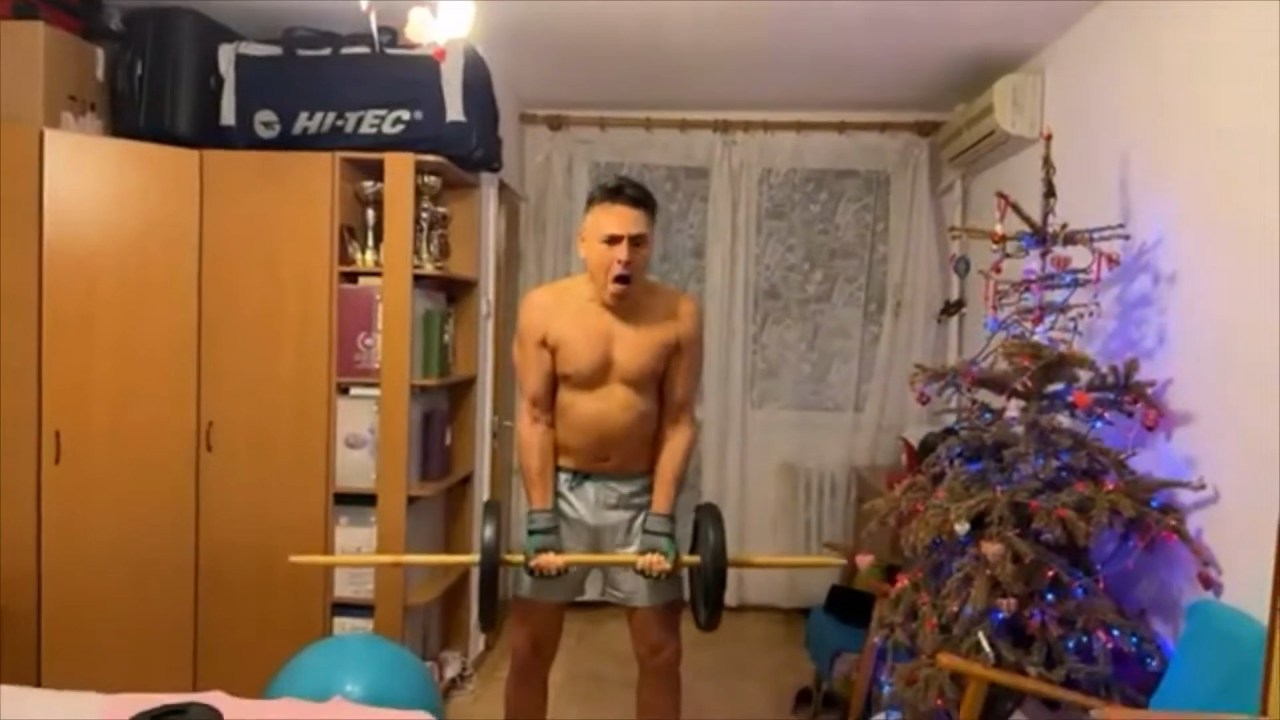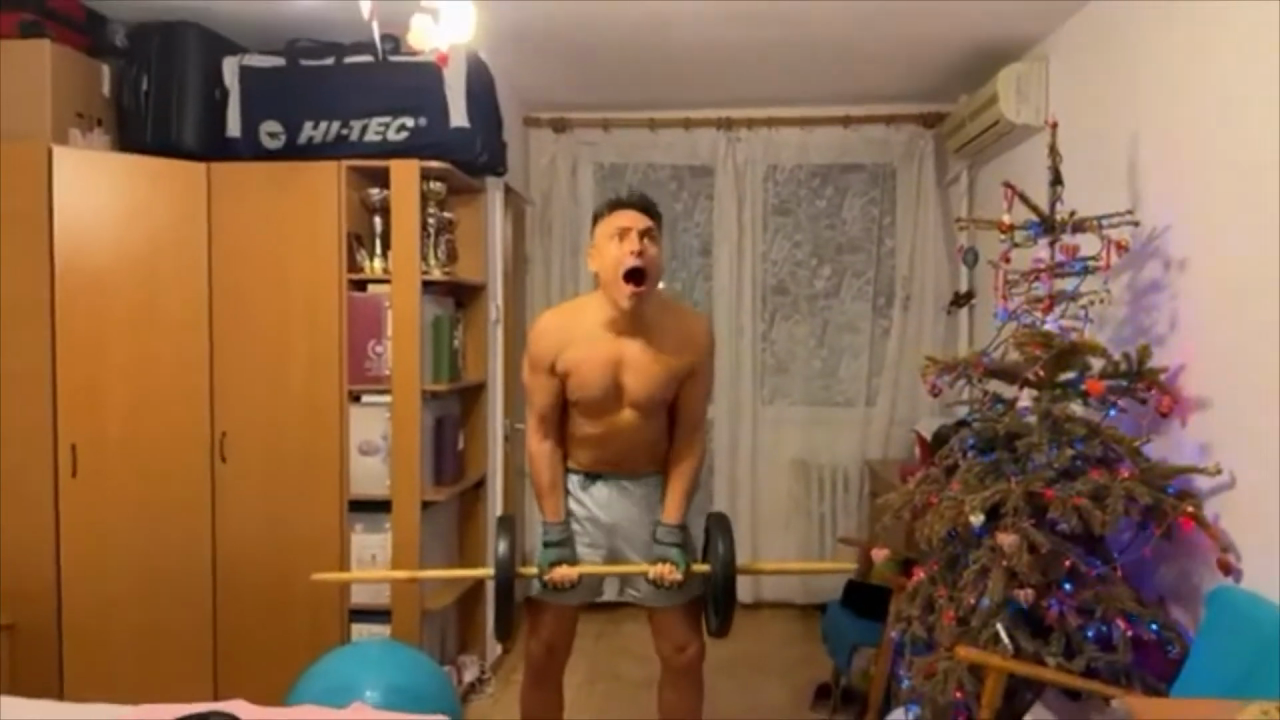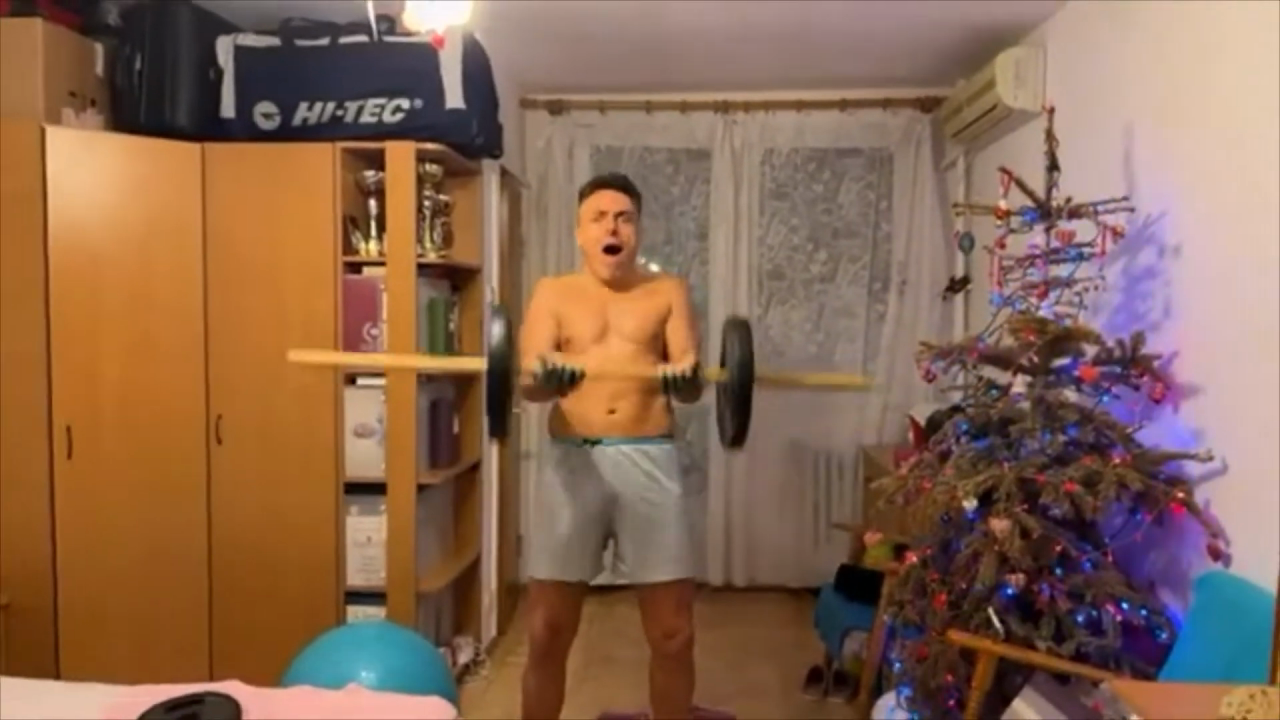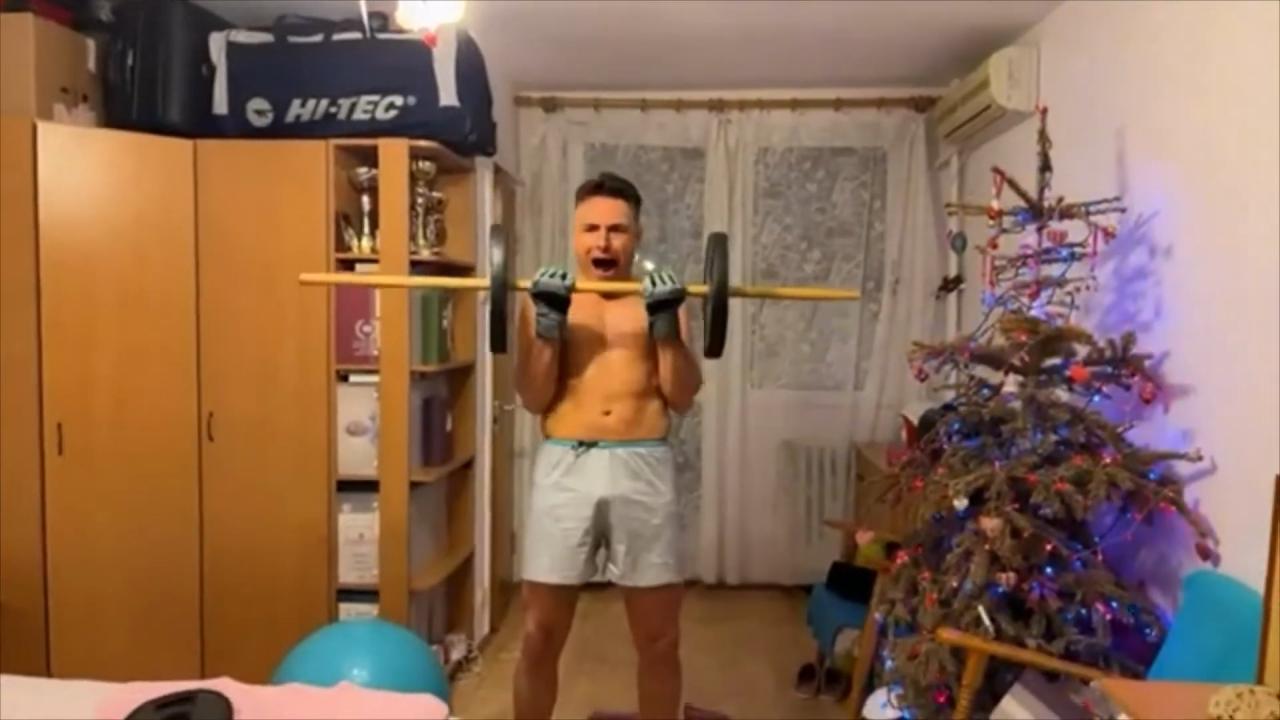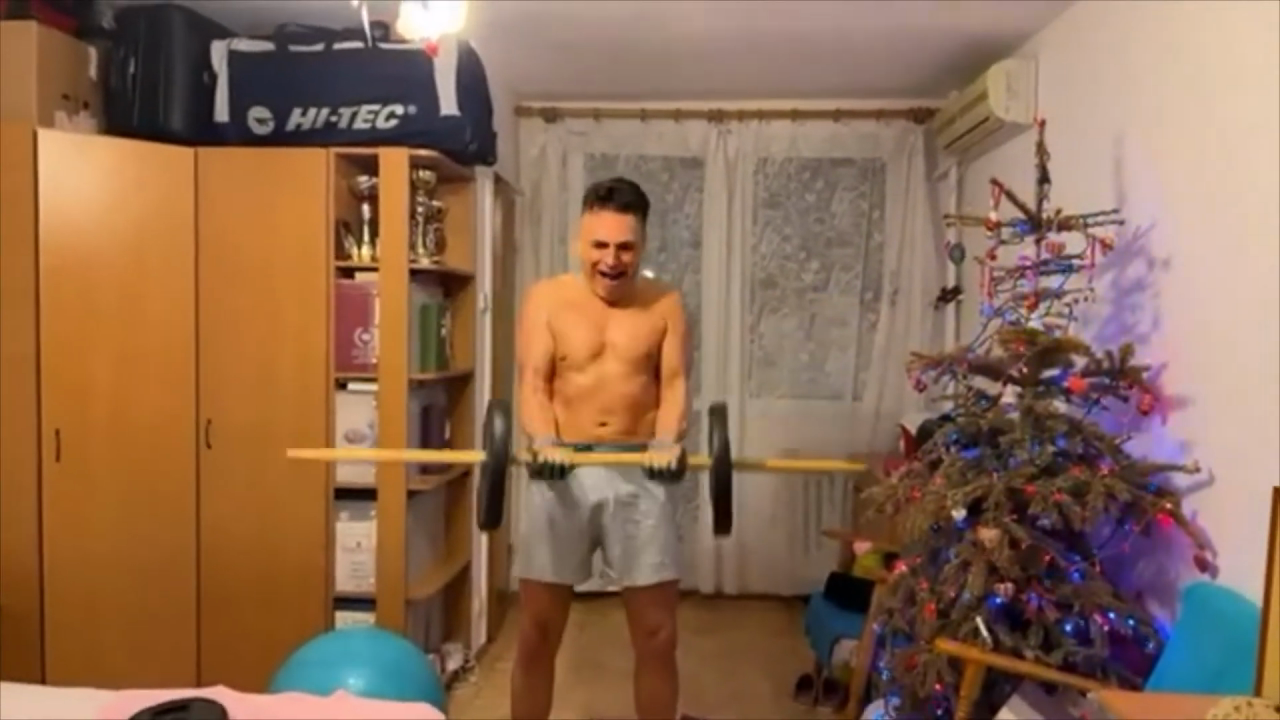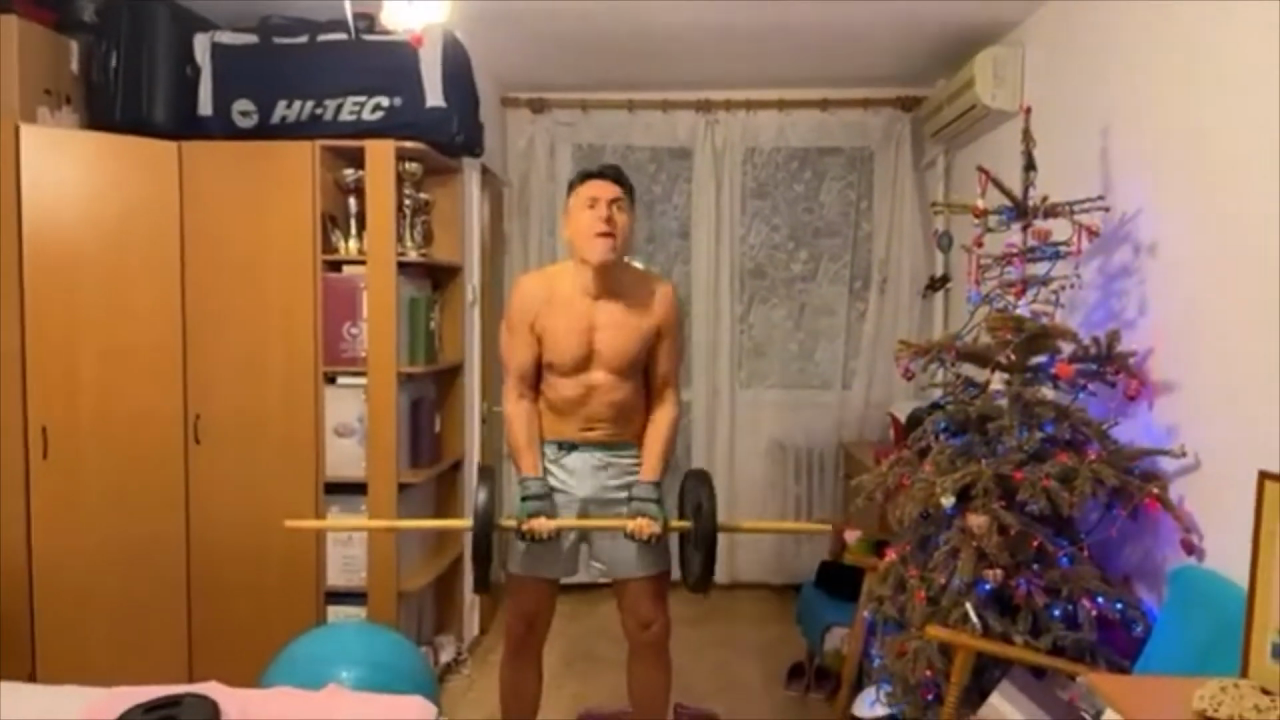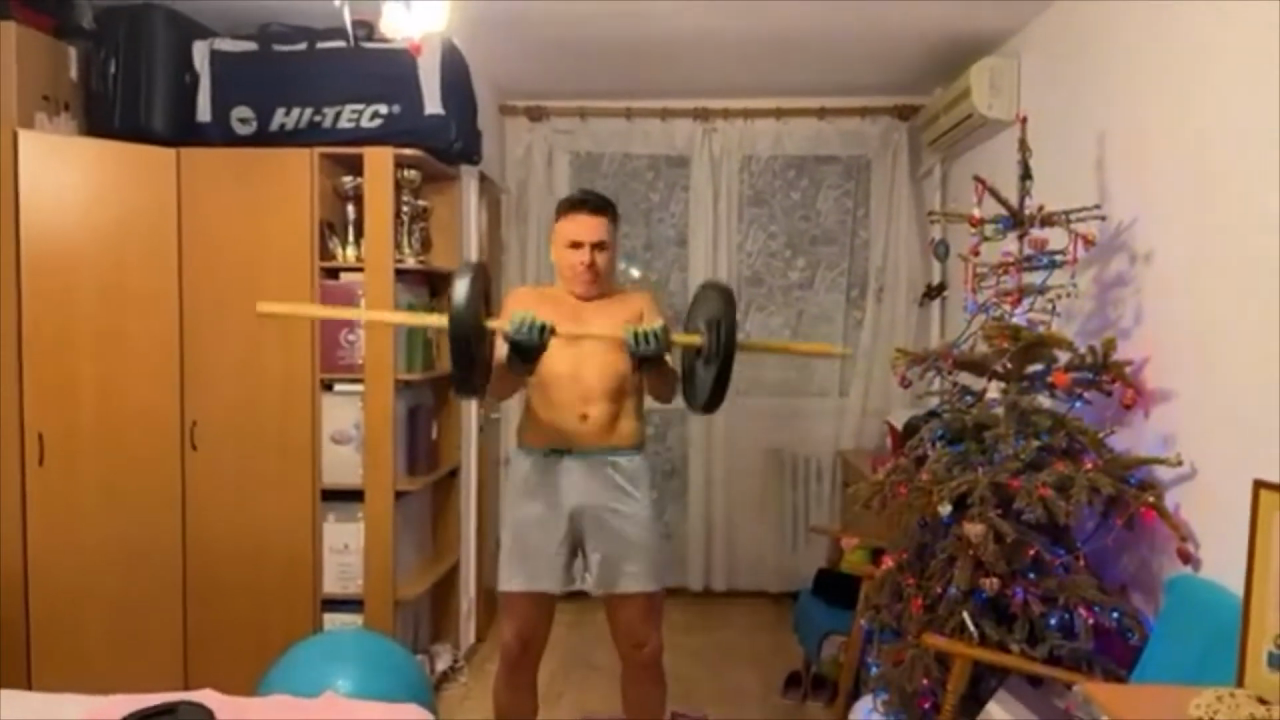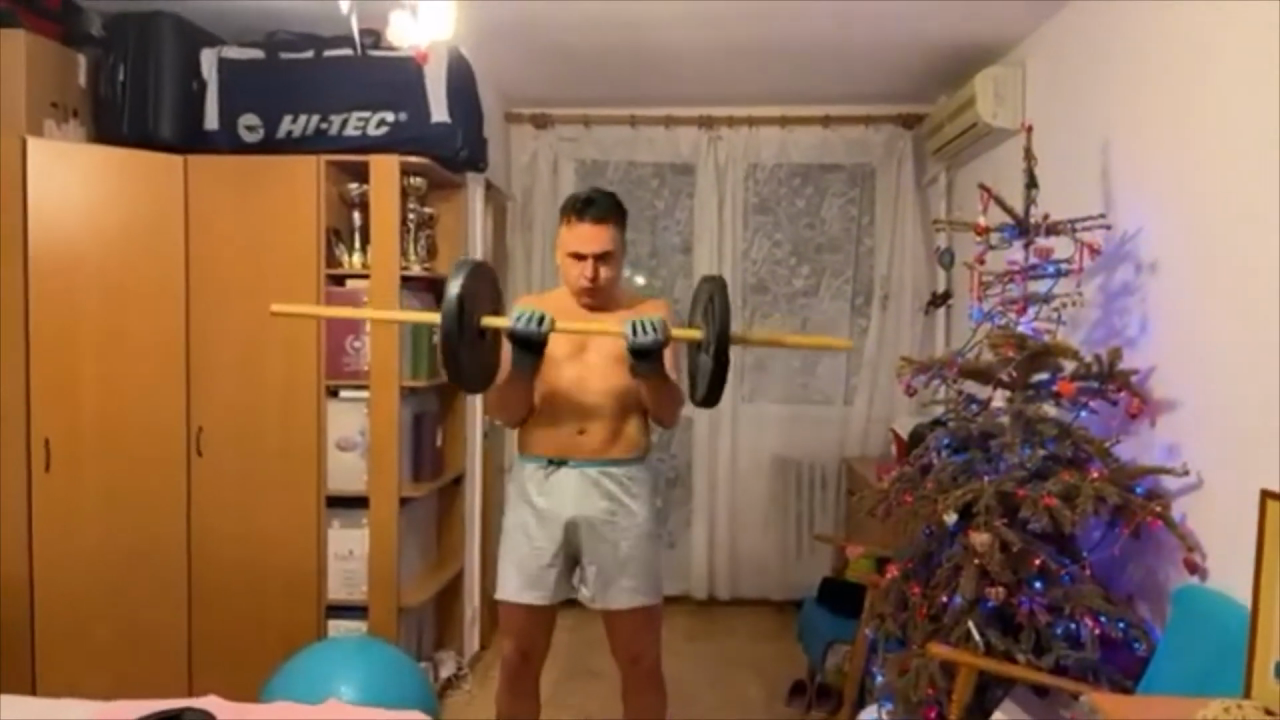
dt=0.5s
person 1, frame 1
left shoulder: (680, 314)
right shoulder: (543, 307)
left elbow: (678, 421)
right elbow: (534, 418)
left wrist: (661, 521)
right wrist: (540, 521)
left hip: (638, 494)
right hip: (563, 489)
left knee: (660, 651)
right knee: (529, 650)
person 1, frame 2
left shoulder: (692, 334)
right shoulder: (554, 331)
left elbow: (689, 437)
right elbow: (543, 436)
left wrist: (671, 533)
right wrist: (554, 537)
left hip: (650, 493)
right hip: (576, 491)
left knee: (684, 652)
right knee: (542, 653)
person 1, frame 3
left shoulder: (668, 293)
right shoulder: (551, 293)
left elbow: (690, 384)
right elbow: (530, 384)
left wrist: (684, 372)
right wrist: (547, 373)
left hip: (651, 464)
right hip: (573, 465)
left knee: (674, 635)
right knee: (547, 634)
person 1, frame 4
left shoulder: (659, 300)
right shoulder: (546, 299)
left elbow: (682, 396)
right elbow: (534, 398)
left wrist: (666, 321)
right wrist: (548, 320)
left hip: (643, 470)
right hip: (565, 469)
left knee: (659, 640)
right knee: (540, 635)
person 1, frame 5
left shoulder: (665, 304)
right shoulder: (546, 298)
left elbow: (674, 386)
right elbow: (533, 386)
left wrist: (668, 446)
right wrist: (544, 448)
left hip: (639, 473)
right hip: (562, 469)
left knee: (657, 635)
right knee: (537, 634)
person 1, frame 6
left shoulder: (658, 298)
right shoulder: (532, 293)
left elbow: (664, 398)
right elbow: (518, 395)
left wrist: (648, 490)
right wrist: (533, 491)
left hip: (624, 468)
right hip: (552, 465)
left knee: (650, 628)
right knee: (522, 629)
person 1, frame 7
left shoulder: (639, 306)
right shoulder: (527, 302)
left elbow: (664, 389)
right elbow: (495, 386)
left wrist: (655, 354)
right wrist: (518, 350)
left hip: (619, 477)
right hip: (540, 475)
left knee: (641, 645)
right knee: (517, 645)
person 1, frame 8
left shoulder: (650, 314)
right shoulder: (529, 312)
left elbow: (668, 413)
right elbow: (506, 413)
left wrist: (650, 362)
right wrist: (522, 355)
left hip: (620, 490)
right hip: (539, 487)
left knee: (640, 658)
right knee: (518, 654)
